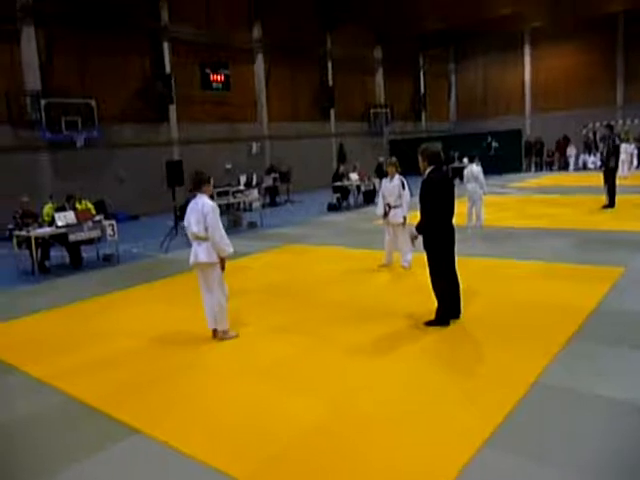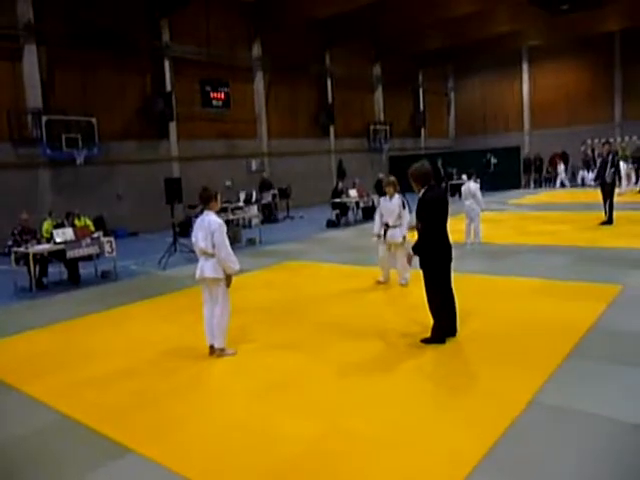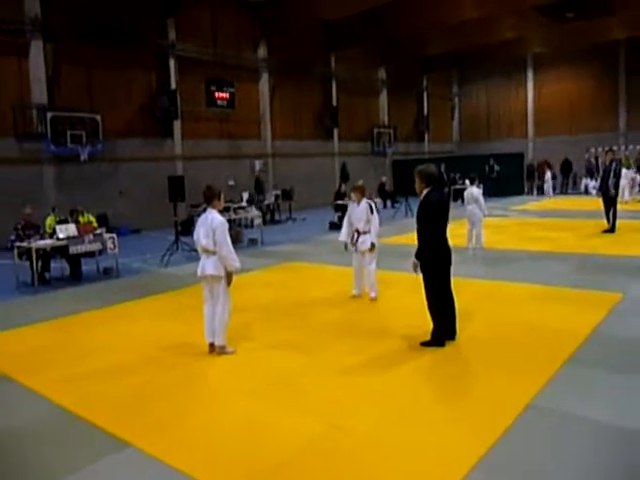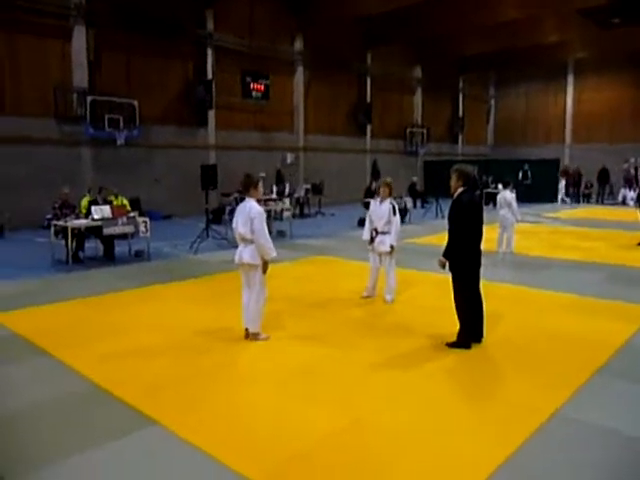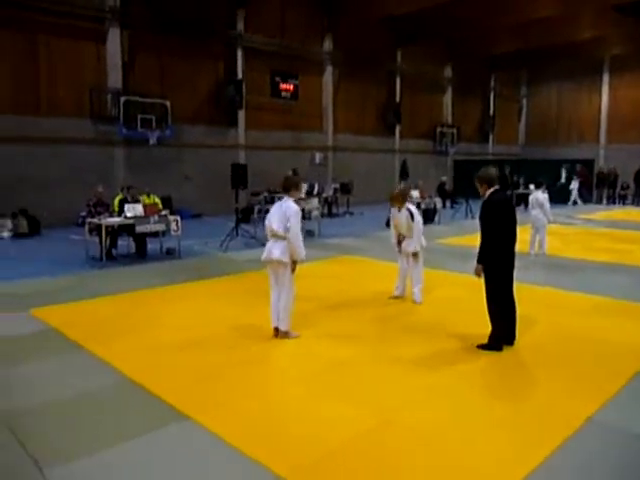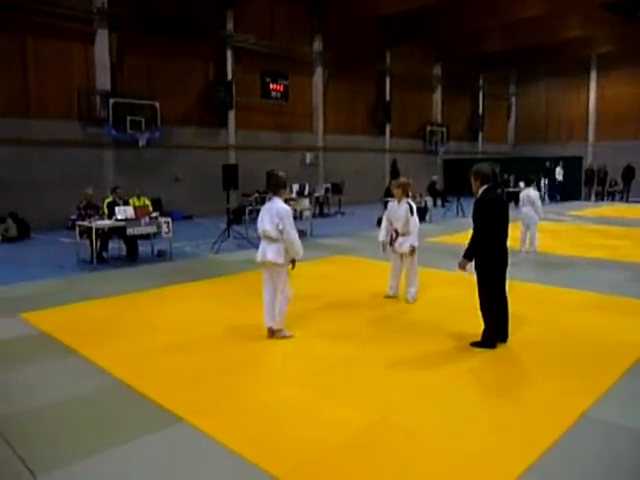
dt=0.7s
person 1, frame 1
left shoulder: (430, 180)
right shoulder: (444, 176)
left elbow: (429, 211)
left wrist: (418, 230)
left hip: (435, 234)
right hip: (446, 230)
left knee: (439, 275)
right knee: (449, 272)
left ankle: (443, 316)
right ankle: (453, 310)
person 1, frame 2
left shoulder: (427, 199)
right shoulder: (439, 191)
left elbow: (427, 232)
left wrist: (414, 251)
right wrist: (418, 226)
left hip: (433, 252)
right hip: (443, 248)
left knee: (435, 293)
right knee: (445, 289)
left ankle: (439, 333)
right ankle: (450, 328)
person 1, frame 3
left shoulder: (428, 202)
right shoulder: (441, 196)
left elbow: (427, 234)
left wrist: (418, 257)
left hip: (432, 256)
right hip: (442, 252)
left knee: (434, 297)
right knee: (445, 293)
left ankle: (439, 336)
right ankle: (450, 331)
person 1, frame 4
left shoulder: (460, 201)
right shoulder: (474, 198)
left elbow: (456, 233)
left wrist: (446, 255)
left hip: (462, 257)
right hip: (473, 254)
left knee: (463, 297)
right knee: (474, 294)
left ankle: (465, 338)
right ankle: (476, 334)
person 1, frame 5
left shoulder: (490, 203)
right shoulder: (506, 199)
left elbow: (487, 236)
left wrist: (481, 261)
left hip: (495, 258)
right hip: (507, 256)
left knee: (495, 299)
right knee: (506, 296)
left ankle: (496, 340)
right ankle: (508, 336)
person 1, frame 6
left shoulder: (483, 201)
right shoulder: (499, 197)
left elbow: (479, 233)
left wrist: (467, 257)
left hip: (487, 257)
right hip: (500, 254)
left knee: (488, 297)
right knee: (499, 294)
left ankle: (490, 338)
right ankle: (501, 334)
person 2, frame 1
left shoulder: (191, 206)
right shoulder: (209, 206)
left elbow: (189, 229)
right elbow: (216, 233)
right wrist: (223, 254)
left hip: (197, 251)
right hip: (210, 252)
left knee: (207, 291)
right knee: (219, 291)
left ankle: (215, 328)
right ankle: (223, 330)
person 2, frame 2
left shoulder: (199, 222)
right shoulder: (216, 223)
left elbow: (196, 245)
right elbow: (223, 250)
right wrist: (230, 271)
left hip: (203, 267)
right hip: (216, 268)
left knee: (209, 307)
right knee: (221, 308)
left ankle: (212, 345)
right ankle: (219, 347)
person 2, frame 3
left shoulder: (201, 219)
right shoulder: (219, 221)
right elbow: (224, 248)
right wrist: (230, 268)
left hip: (205, 265)
right hip: (217, 266)
left knee: (209, 304)
right knee: (222, 306)
left ankle: (211, 343)
right ankle: (220, 345)
person 2, frame 4
left shoulder: (240, 208)
right shoulder: (257, 210)
right elbow: (261, 237)
right wrist: (267, 257)
left hip: (243, 253)
right hip: (255, 254)
left knee: (248, 292)
right knee: (258, 293)
left ankle: (248, 329)
right ankle: (254, 331)
person 2, frame 5
left shoulder: (276, 206)
right shoulder: (293, 209)
right elbow: (294, 236)
right wrist: (296, 258)
left hip: (271, 250)
right hip: (284, 252)
left knee: (275, 289)
right knee: (286, 291)
left ankle: (276, 327)
right ankle: (284, 329)
person 2, frame 6
left shoulder: (265, 208)
right shoulder: (284, 209)
right elbow: (290, 235)
right wrist: (295, 255)
left hip: (265, 251)
right hip: (278, 252)
left knee: (268, 290)
right knee: (283, 292)
left ankle: (270, 327)
right ankle: (278, 329)
person 3, frame 1
left shoulder: (401, 181)
right shoulder: (384, 181)
left elbow: (406, 198)
right elbow: (381, 197)
left wrist: (404, 214)
right wrist: (382, 213)
left hip: (398, 212)
right hip: (388, 212)
left knee: (402, 237)
right knee: (388, 237)
left ankle: (406, 261)
right ankle: (388, 260)
person 3, frame 2
left shoulder: (400, 200)
right shoulder: (383, 200)
left elbow: (405, 218)
right elbow: (378, 216)
left wrist: (404, 233)
right wrist: (377, 231)
left hip: (396, 232)
right hip: (385, 232)
left knee: (400, 257)
right knee: (382, 255)
left ankle: (404, 279)
right ankle: (385, 277)
person 3, frame 3
left shoulder: (369, 205)
right shoulder: (352, 206)
left elbow: (374, 223)
right elbow: (347, 222)
left wrist: (373, 241)
right wrist: (345, 239)
left hip: (367, 238)
right hip: (356, 239)
left knee: (369, 264)
right knee: (357, 266)
left ankle: (373, 292)
right ankle: (357, 290)
person 3, frame 4
left shoulder: (391, 205)
right shoulder: (374, 203)
left elbow: (396, 225)
right elbow: (369, 220)
left wrist: (392, 243)
right wrist: (368, 237)
left hip: (386, 239)
right hip: (375, 238)
left knee: (389, 268)
right knee: (373, 266)
left ankle: (389, 295)
right ankle: (370, 291)
person 3, frame 5
left shoulder: (411, 211)
right shoulder: (394, 210)
left elbow: (417, 230)
right elbow: (393, 227)
left wrist: (416, 248)
right wrist: (397, 242)
left hip: (413, 241)
right hip: (403, 240)
left knee: (415, 269)
right knee: (402, 267)
left ankle: (417, 296)
right ankle: (399, 292)
person 3, frame 6
left shoulder: (409, 206)
right shoulder: (391, 205)
left elbow: (414, 226)
right elbow: (386, 222)
left wrist: (413, 244)
right wrist: (383, 238)
left hip: (407, 240)
right hip: (395, 240)
left knee: (410, 268)
right knee: (395, 267)
left ankle: (411, 295)
right ankle: (393, 291)
